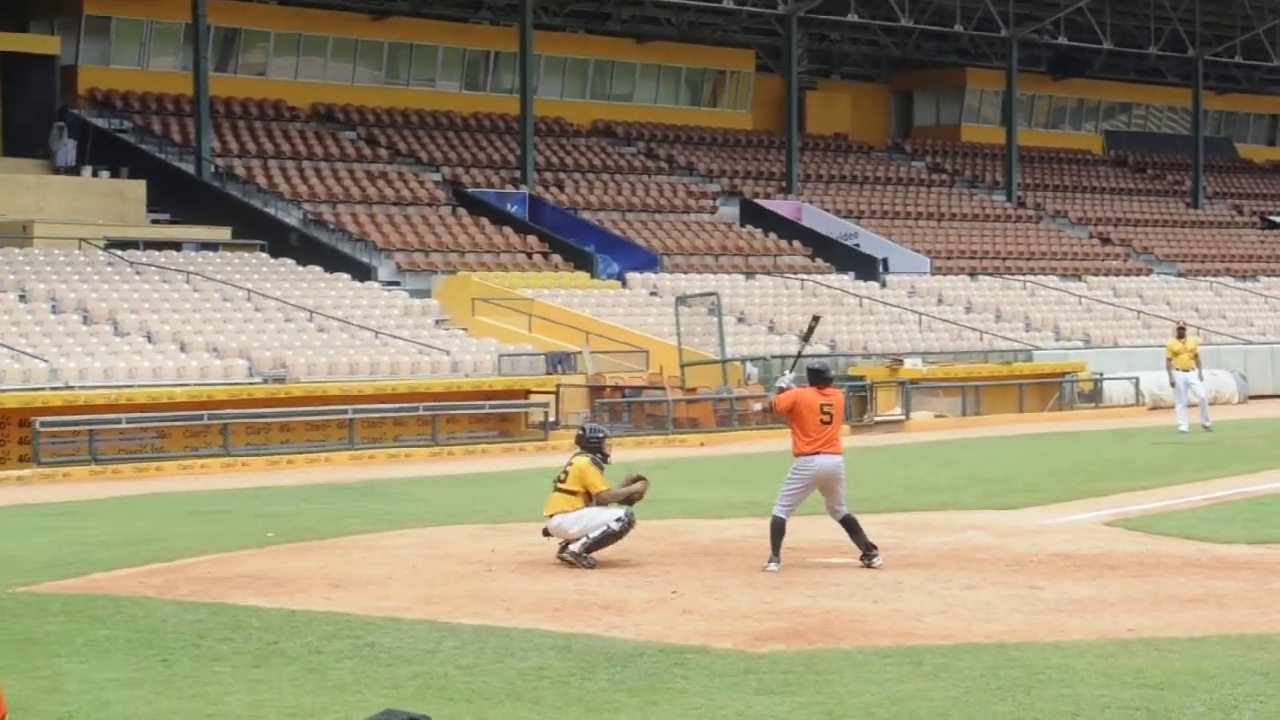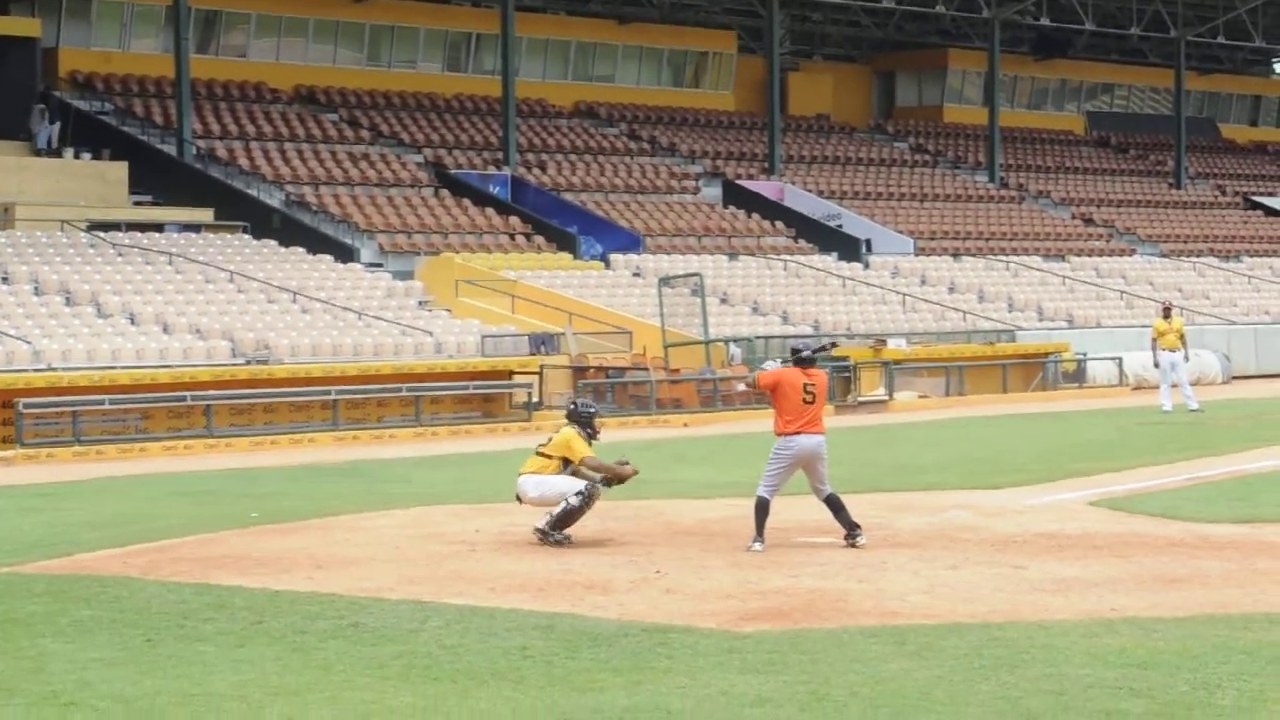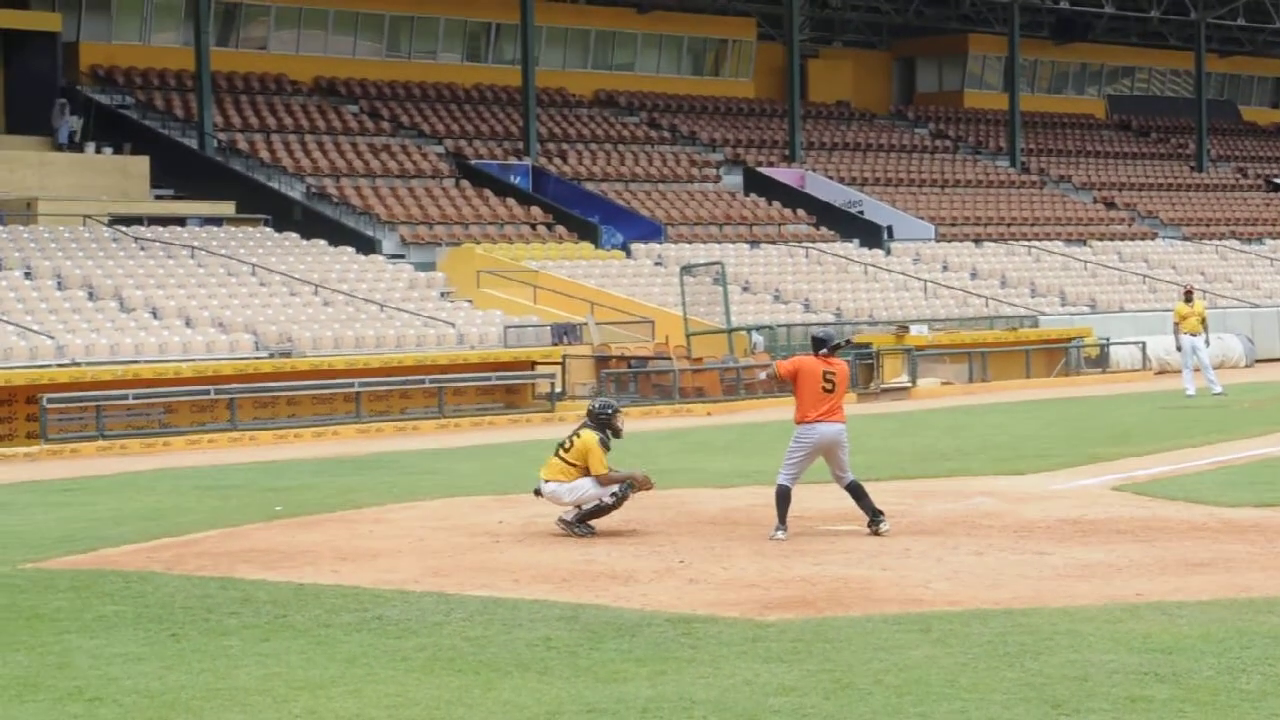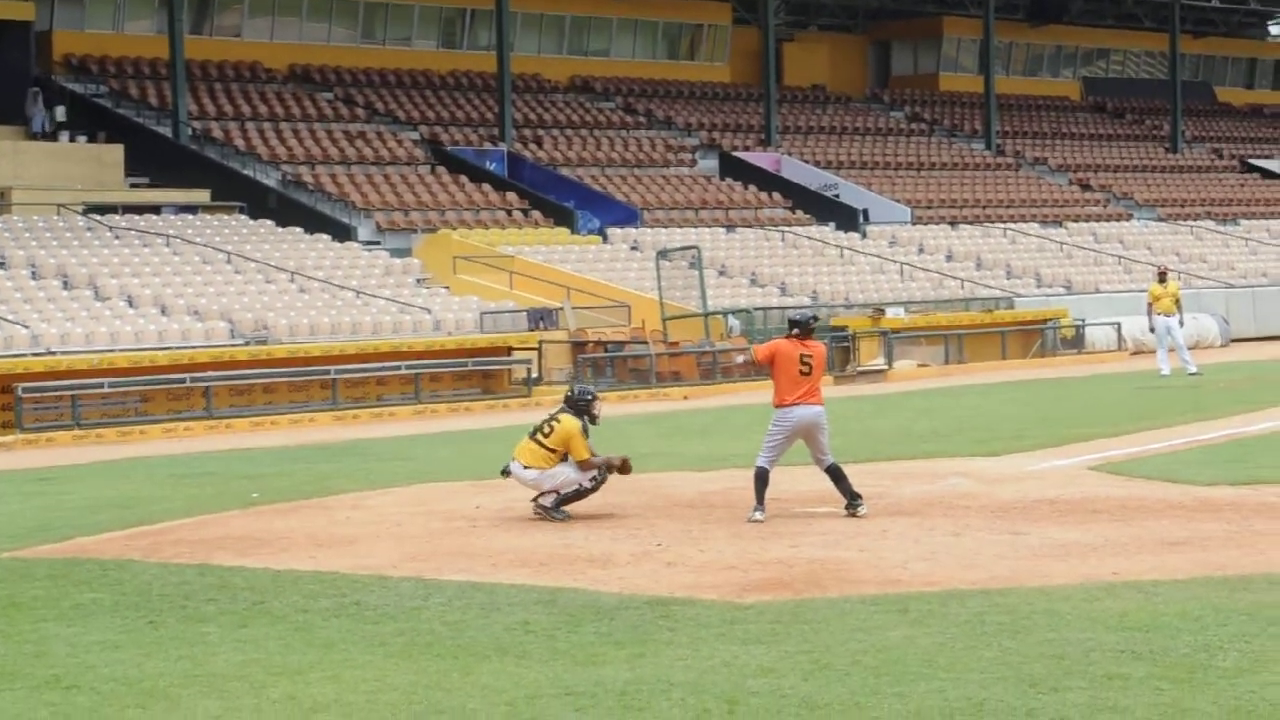
dt=0.5s
person 1, frame 1
left shoulder: (797, 396)
right shoulder: (839, 397)
left elbow: (768, 406)
left wrist: (780, 387)
right wrist: (790, 387)
left hip: (808, 463)
right hip: (835, 462)
left knee: (781, 510)
right knee: (839, 511)
left ankle: (774, 560)
right ankle: (871, 554)
person 1, frame 2
left shoulder: (781, 374)
right shoulder: (822, 377)
left elbow: (750, 382)
left wrist: (766, 370)
left hip: (790, 442)
right hip: (817, 441)
left knee: (765, 490)
right knee: (823, 490)
left ankle: (758, 539)
right ankle: (854, 533)
person 1, frame 3
left shoulder: (801, 363)
right shoulder: (843, 367)
left elbow: (770, 373)
left wrist: (789, 363)
left hip: (809, 431)
right hip: (837, 429)
left knee: (785, 479)
right knee: (845, 477)
left ankle: (781, 528)
right ankle: (877, 520)
person 1, frame 4
left shoulder: (778, 347)
right shoulder: (820, 349)
left elbow: (748, 359)
left wrist: (763, 349)
left hip: (787, 414)
right hip: (816, 412)
left knee: (764, 461)
right knee: (825, 460)
left ankle: (759, 509)
right ankle: (855, 503)
